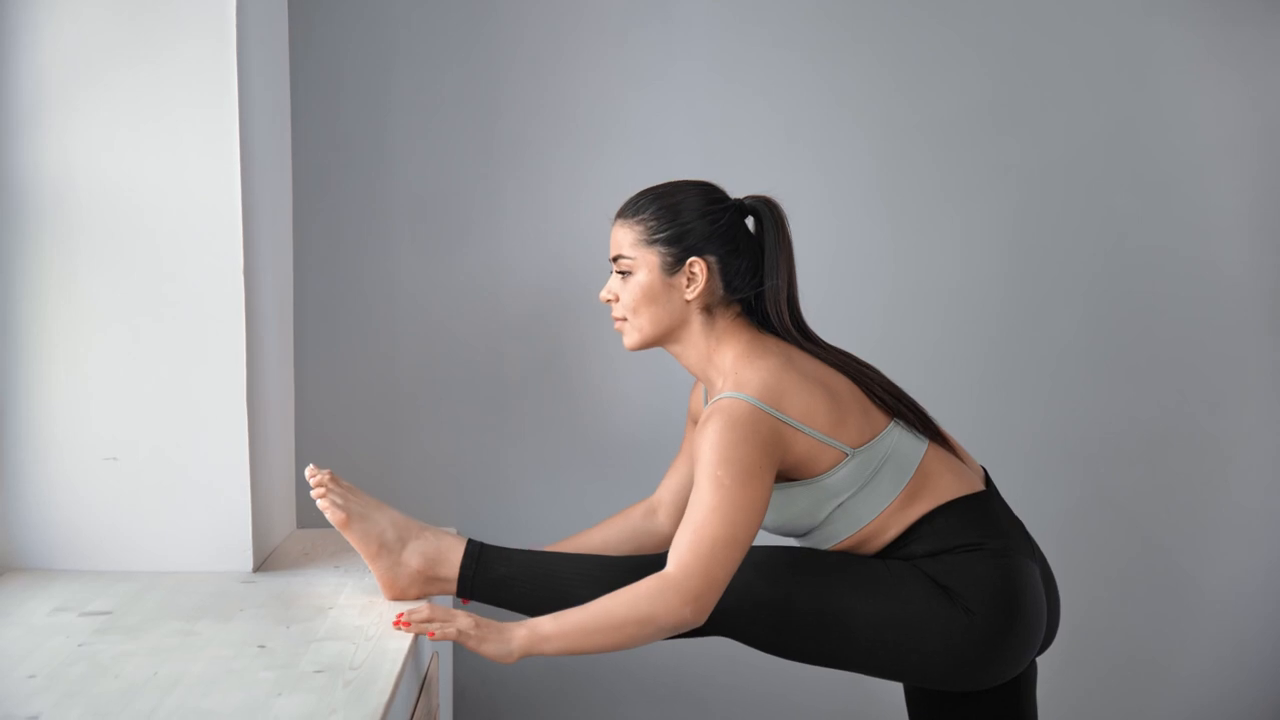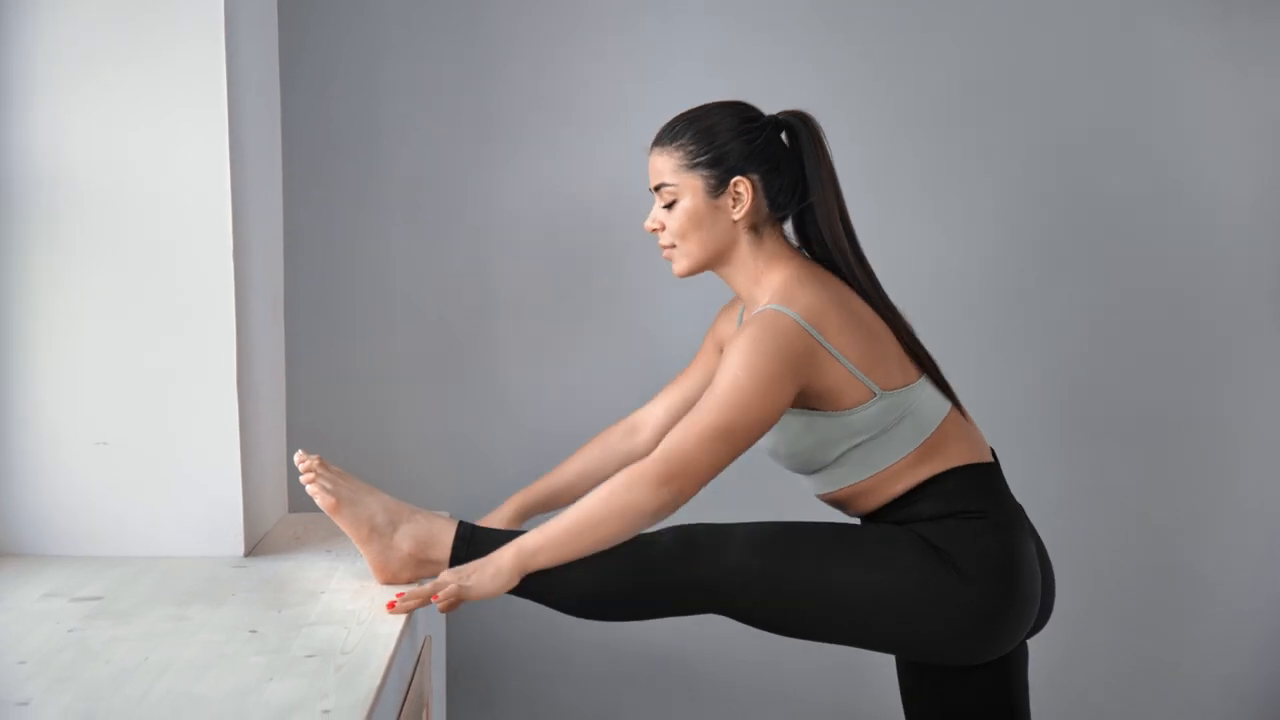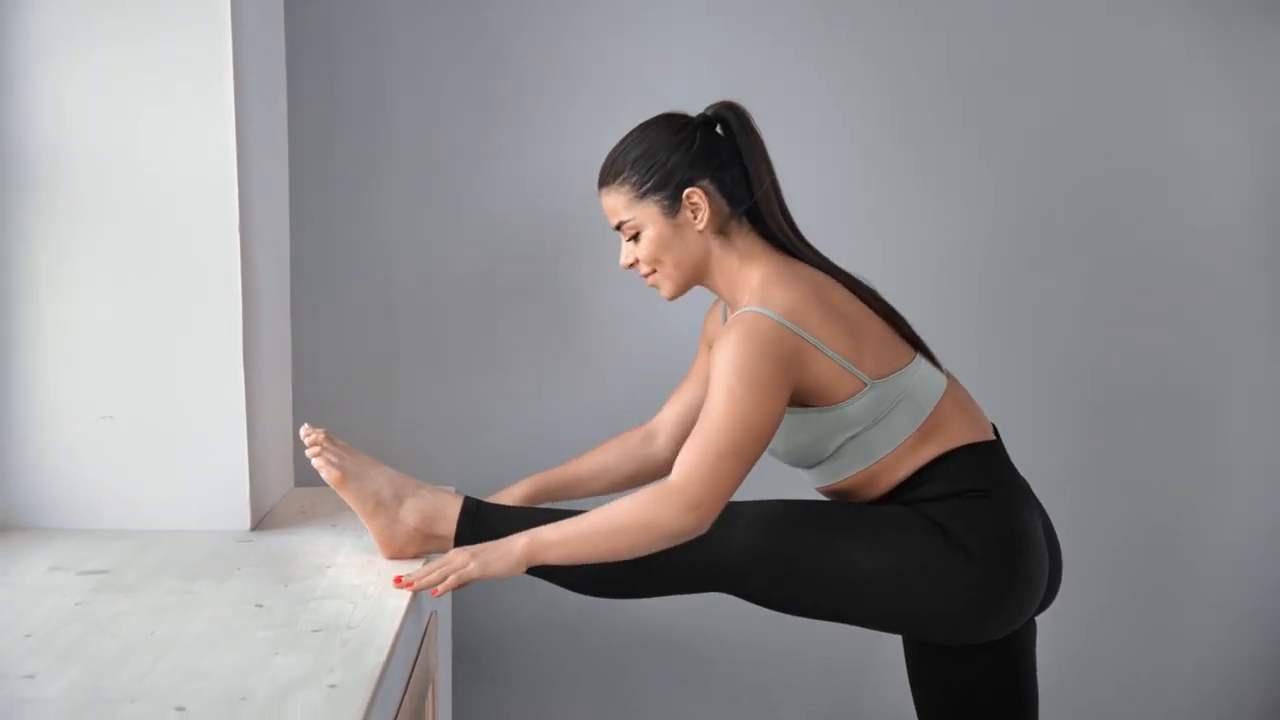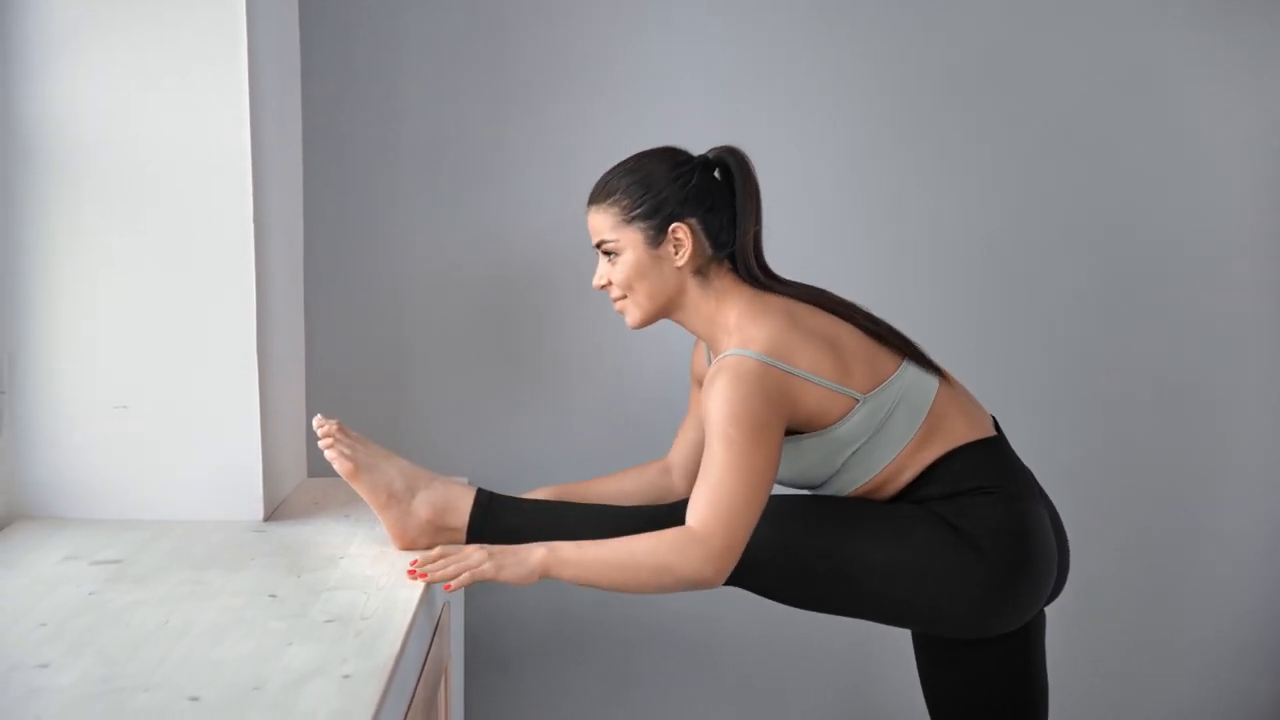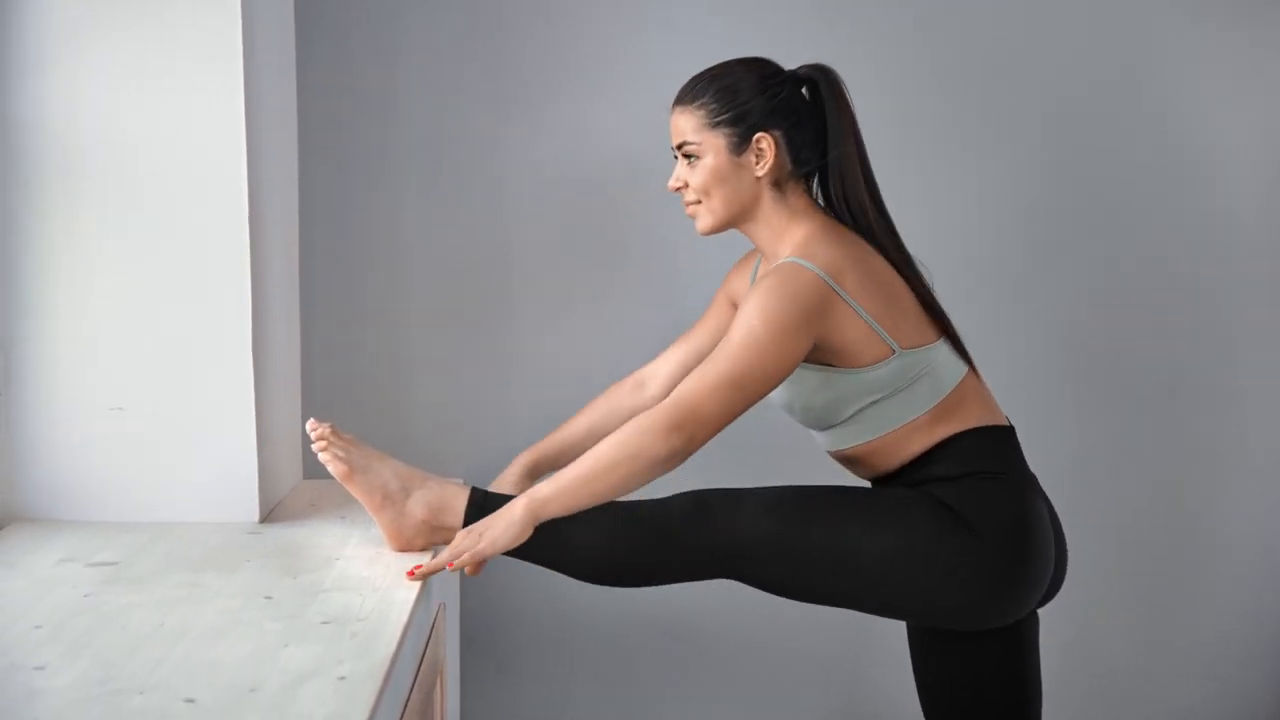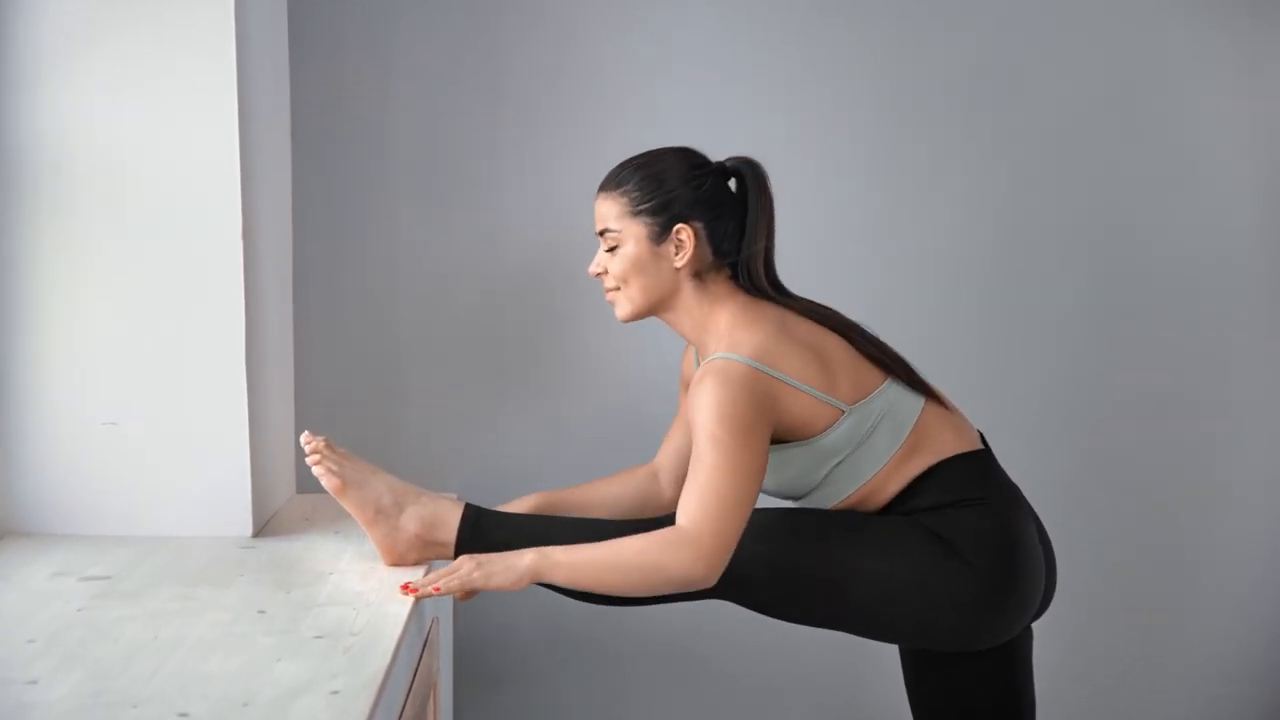
dt=0.7s
person 1, frame 1
left shoulder: (745, 406)
right shoulder: (734, 372)
left elbow: (683, 600)
right elbow: (663, 518)
left wrist: (516, 637)
right wrist: (522, 570)
left hip: (967, 599)
right hip: (983, 593)
left knee: (723, 588)
person 1, frame 2
left shoulder: (783, 327)
right shoulder: (757, 309)
left elbow: (663, 482)
right elbow: (642, 432)
left wrist: (510, 562)
right wrist: (515, 511)
left hip: (962, 566)
right hip: (968, 566)
left knee: (703, 567)
left ankle: (429, 545)
person 1, frame 3
left shoulder: (765, 326)
right shoulder: (745, 306)
left elbow: (687, 507)
right elbow: (659, 443)
left wrist: (519, 547)
right wrist: (524, 494)
left hip: (966, 546)
right hip: (976, 545)
left knee: (712, 549)
person 1, frame 4
left shoulder: (748, 363)
right shoulder: (724, 336)
left elbow: (704, 556)
right elbow: (678, 478)
left wrist: (535, 555)
right wrist: (540, 503)
left hip: (978, 543)
right hip: (989, 544)
left knee: (728, 537)
person 1, frame 5
left shoulder: (801, 279)
right shoulder: (767, 268)
left elbow: (675, 429)
right elbow: (653, 387)
left wrist: (526, 512)
right wrist: (527, 467)
left hip: (974, 530)
right hip: (973, 532)
left knee: (720, 532)
left ankle: (443, 513)
person 1, frame 6
left shoulder: (738, 368)
right shoulder: (719, 337)
left elbow: (696, 555)
right elbow: (665, 482)
left wrist: (527, 562)
right wrist: (524, 513)
left hip: (964, 559)
right hip: (981, 557)
left knee: (721, 550)
